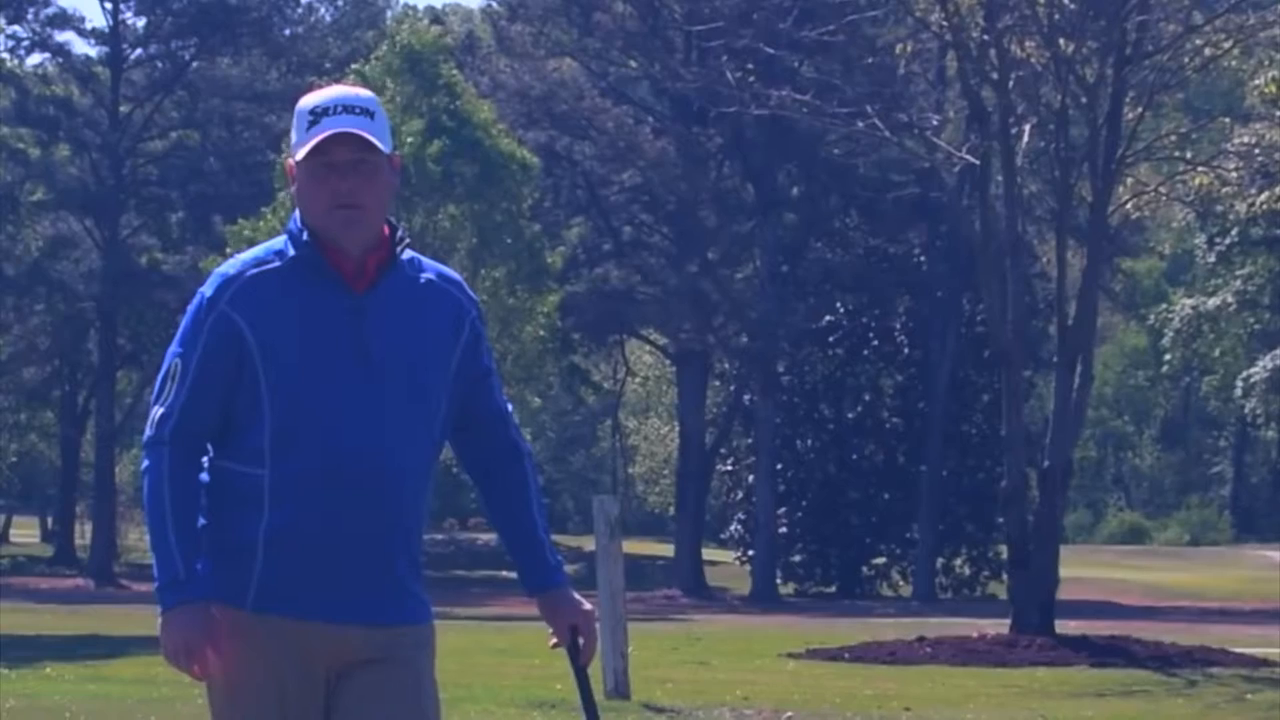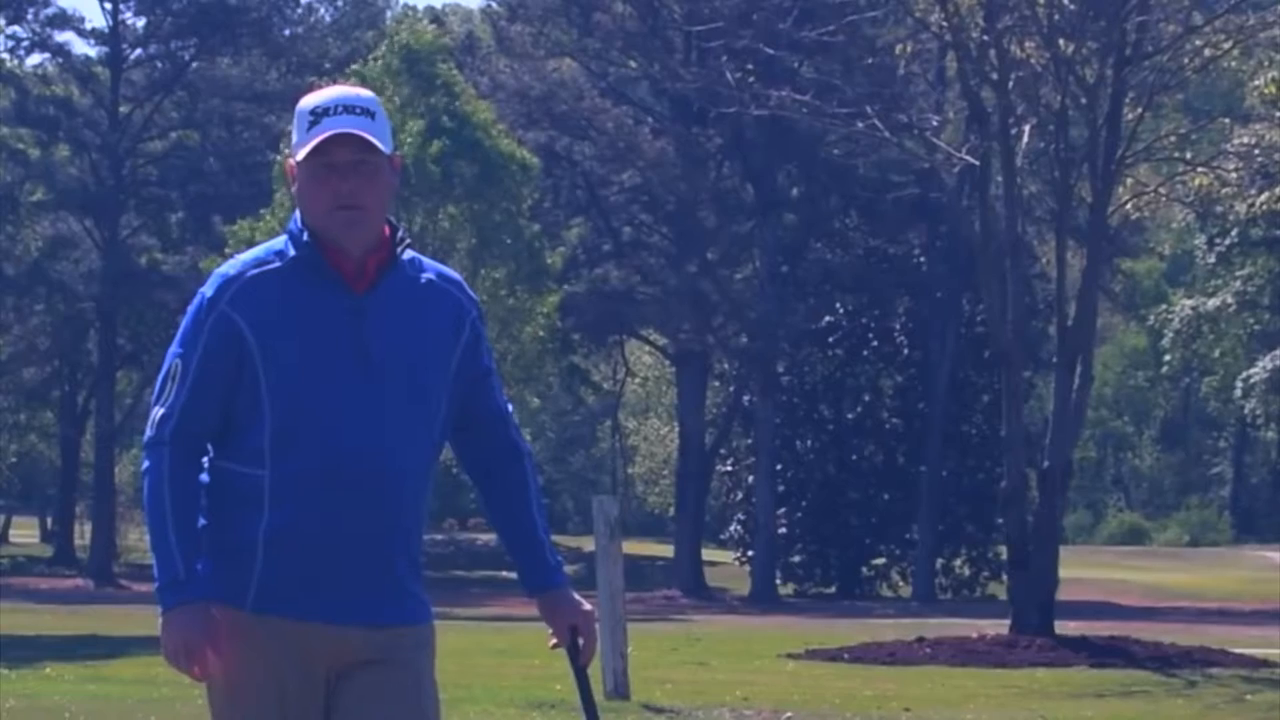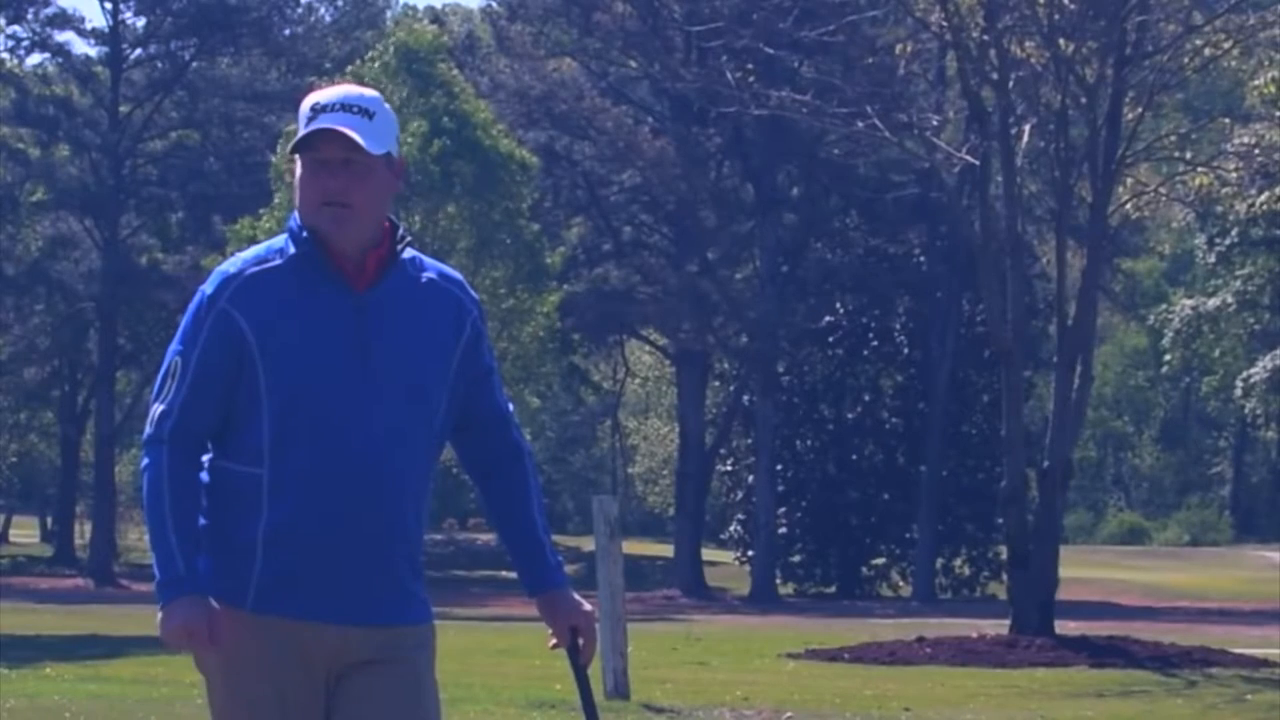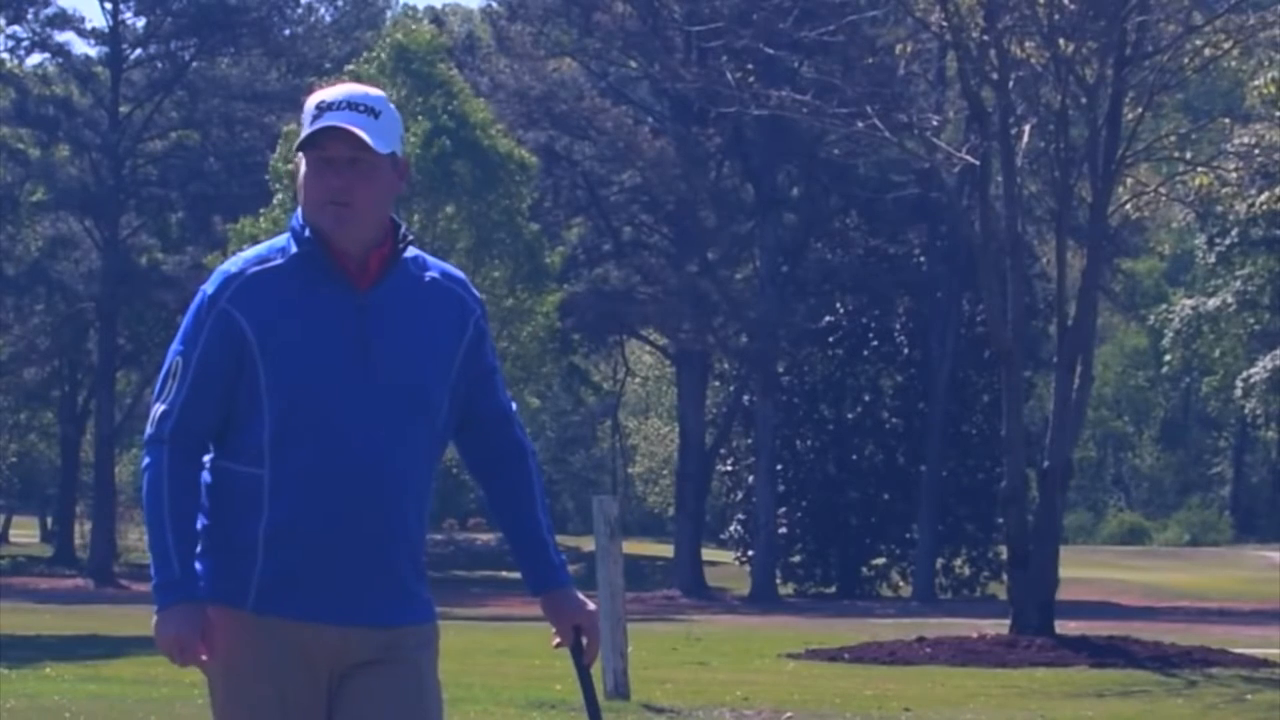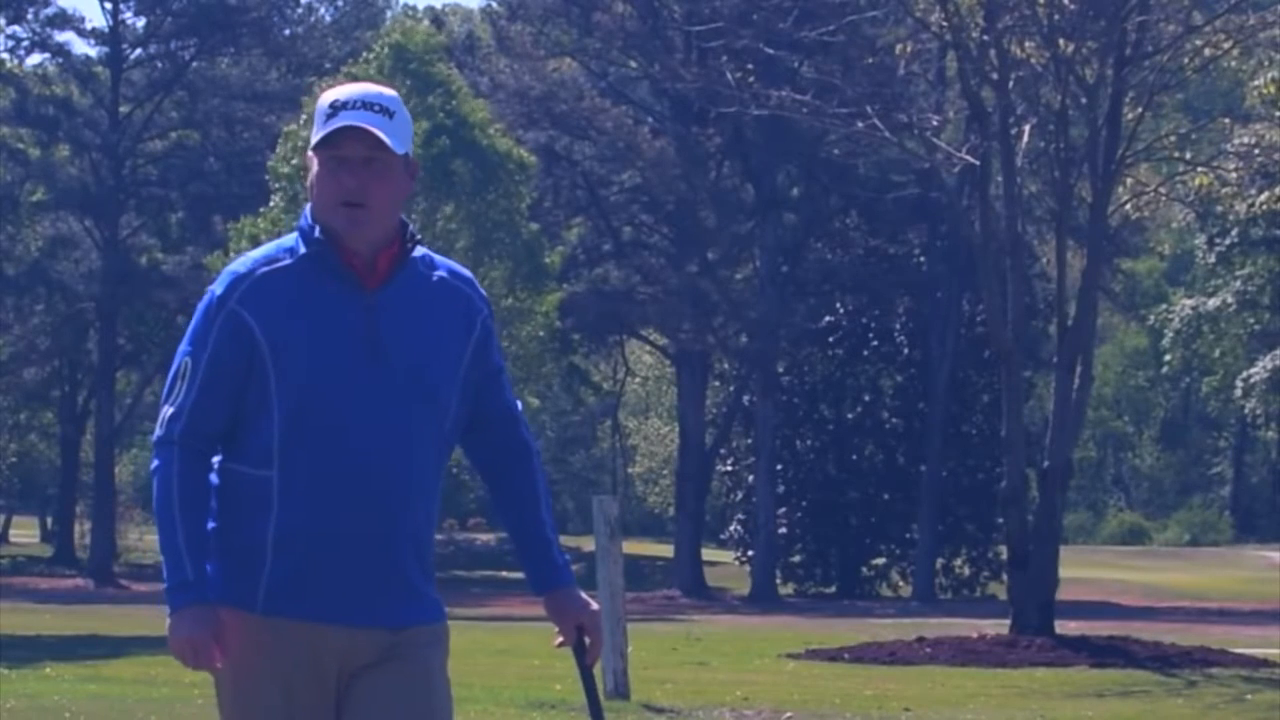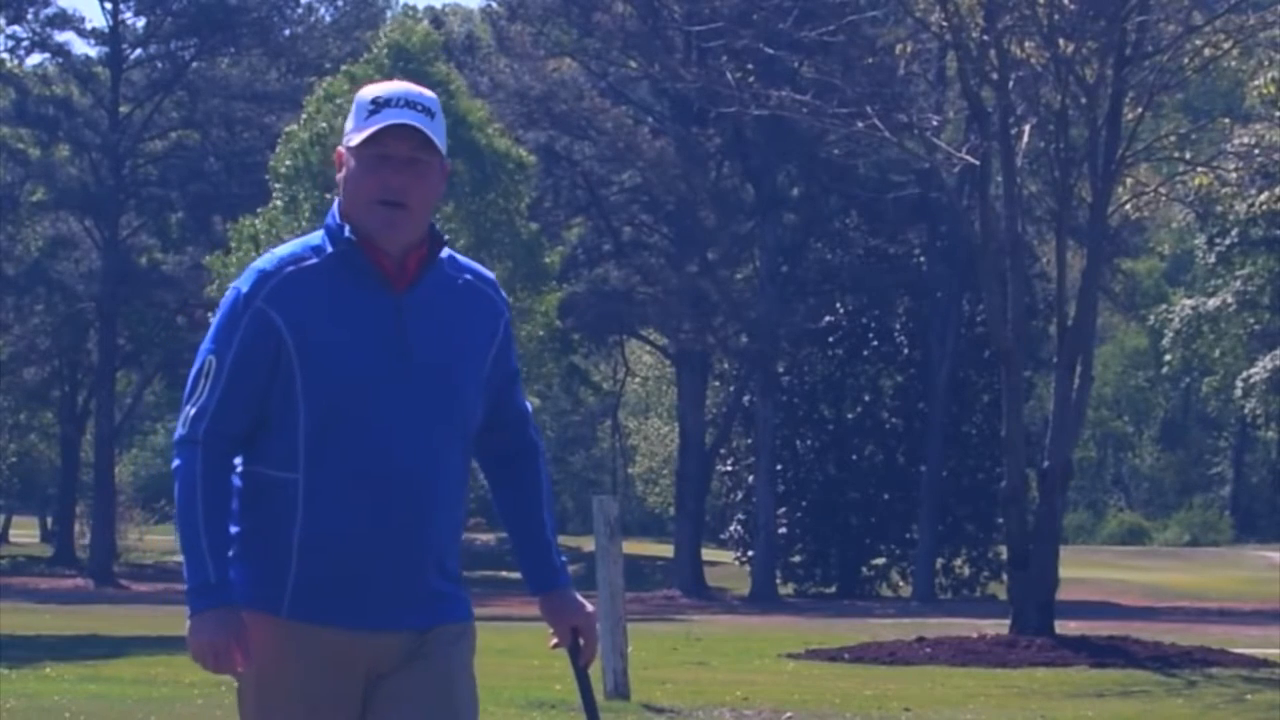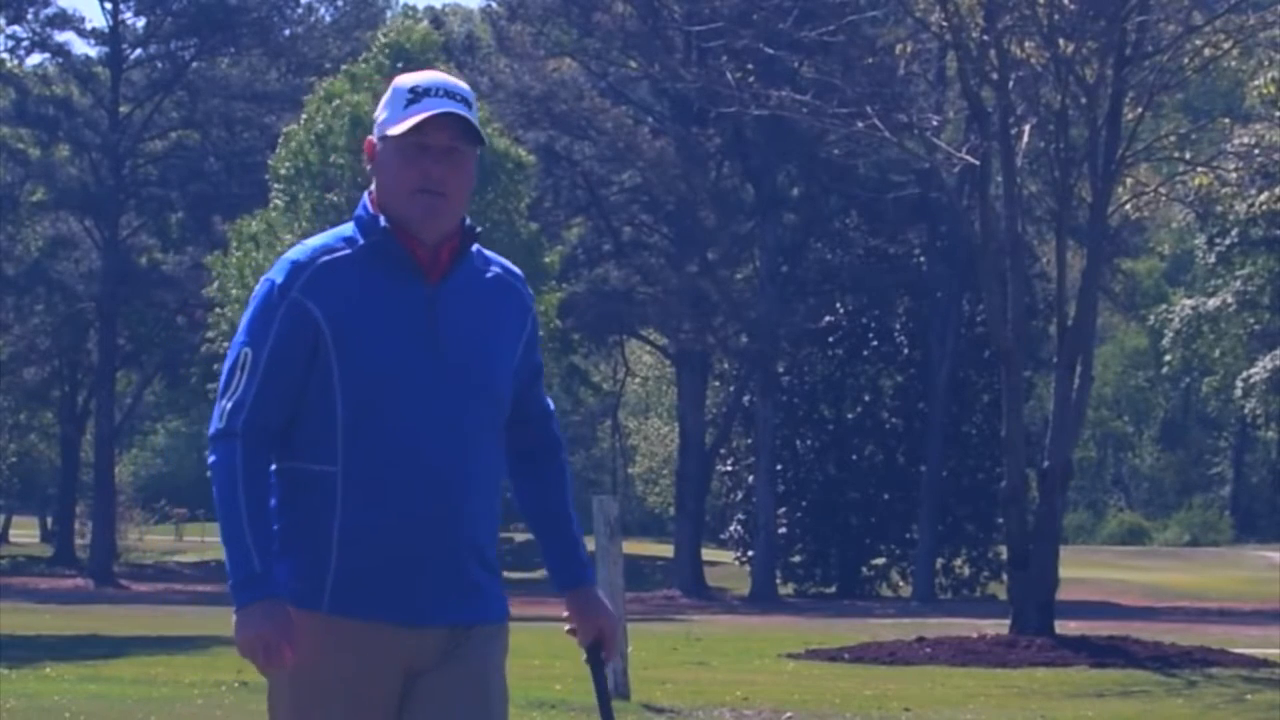
dt=0.4s
person 1, frame 1
left shoulder: (445, 303)
right shoulder: (240, 294)
left elbow: (497, 451)
right elbow: (172, 446)
left wrist: (547, 581)
right wrist: (180, 595)
left hip: (392, 625)
right hip: (259, 616)
person 1, frame 2
left shoulder: (446, 303)
right shoulder: (240, 295)
left elbow: (497, 452)
right elbow: (172, 446)
left wrist: (547, 583)
right wrist: (182, 595)
left hip: (393, 625)
right hip: (258, 616)
person 1, frame 3
left shoulder: (447, 303)
right shoulder: (240, 292)
left elbow: (498, 451)
right elbow: (172, 442)
left wrist: (547, 583)
right wrist: (180, 586)
left hip: (393, 624)
right hip: (258, 616)
person 1, frame 4
left shoulder: (451, 302)
right shoulder: (242, 291)
left elbow: (502, 451)
right elbow: (173, 443)
left wrist: (551, 582)
right wrist: (176, 591)
left hip: (395, 625)
right hip: (259, 616)
person 1, frame 5
left shoulder: (457, 301)
right shoulder: (251, 291)
left elbow: (506, 450)
right elbow: (182, 445)
left wrist: (554, 581)
right wrist: (189, 593)
left hip: (405, 626)
right hip: (268, 617)
person 1, frame 6
left shoulder: (479, 301)
right shoulder: (275, 289)
left elbow: (513, 450)
right elbow: (203, 445)
left wrist: (551, 582)
right wrist: (209, 596)
left hip: (432, 627)
right hip: (292, 620)
person 1, frame 7
left shoulder: (506, 294)
right shoulder: (309, 281)
left elbow: (534, 447)
right elbow: (239, 440)
left wrist: (575, 579)
right wrist: (254, 589)
left hip: (468, 623)
right hip: (330, 614)
